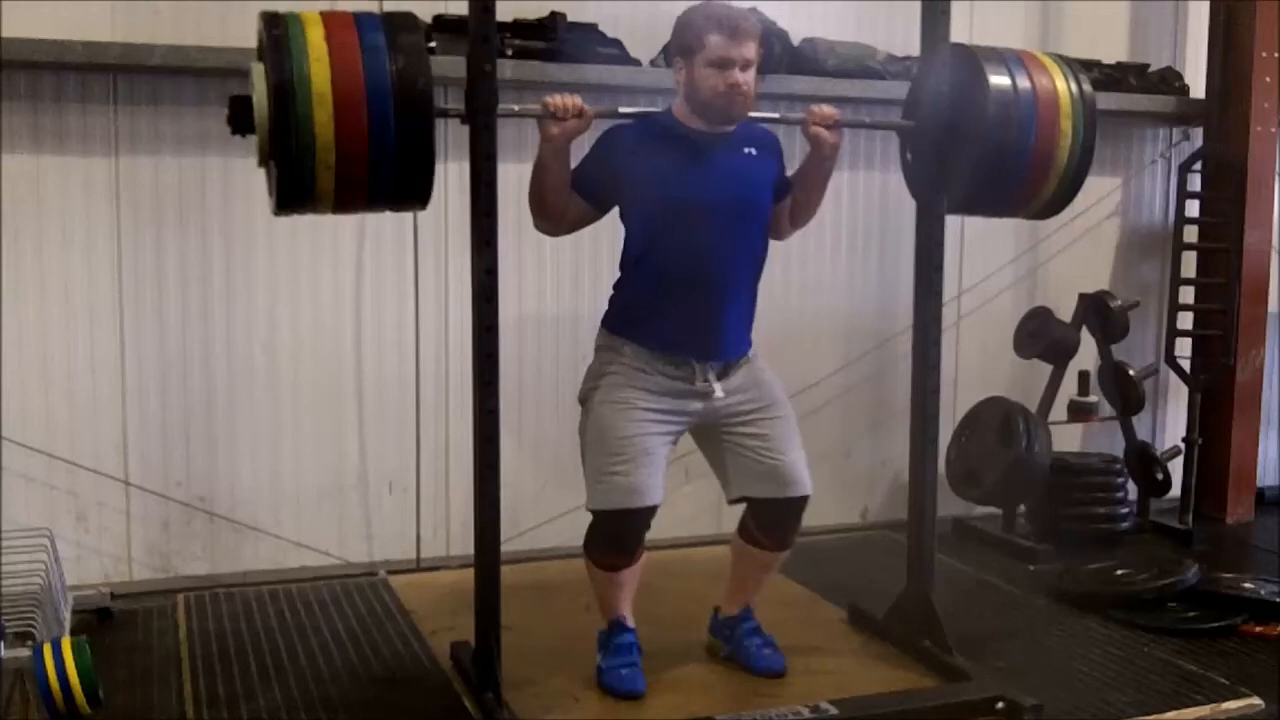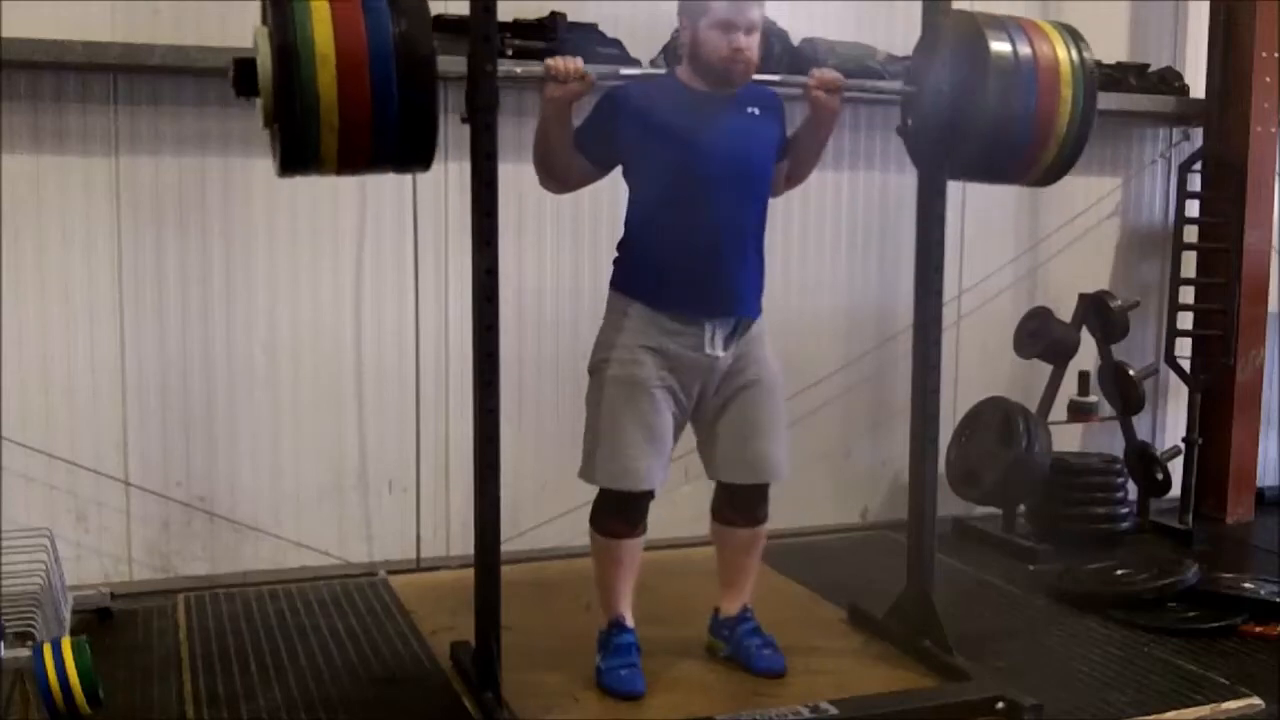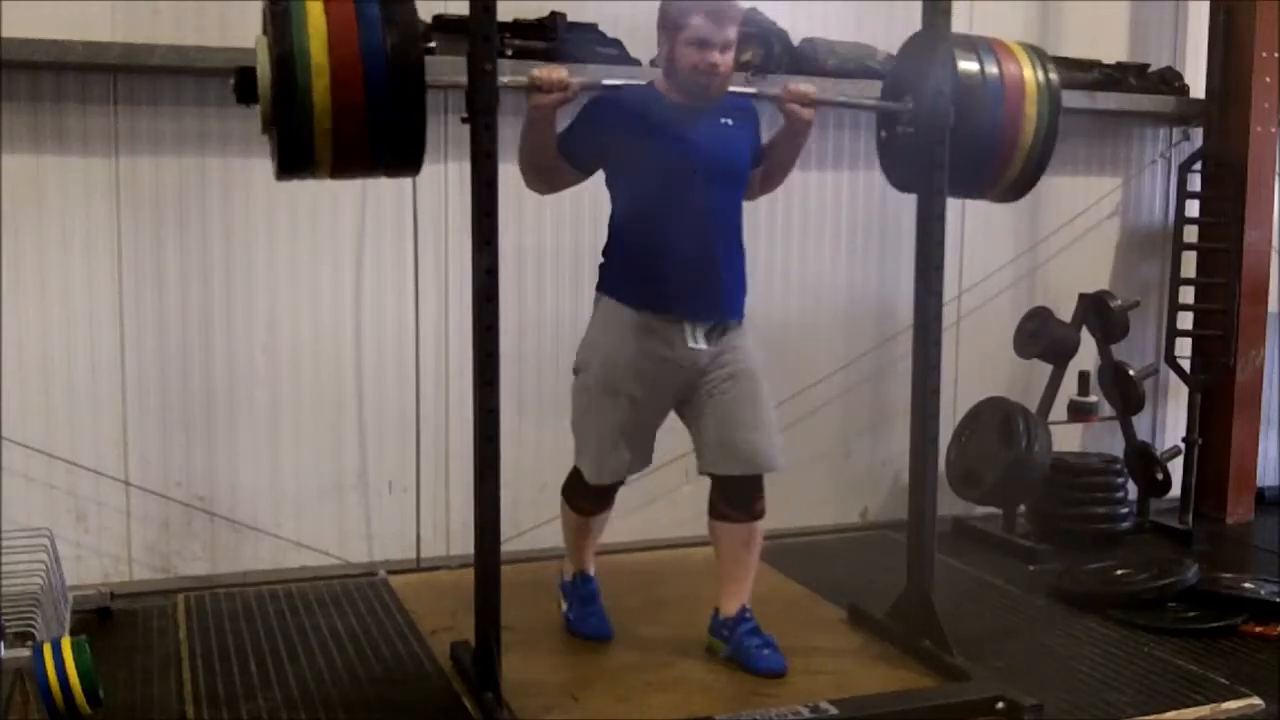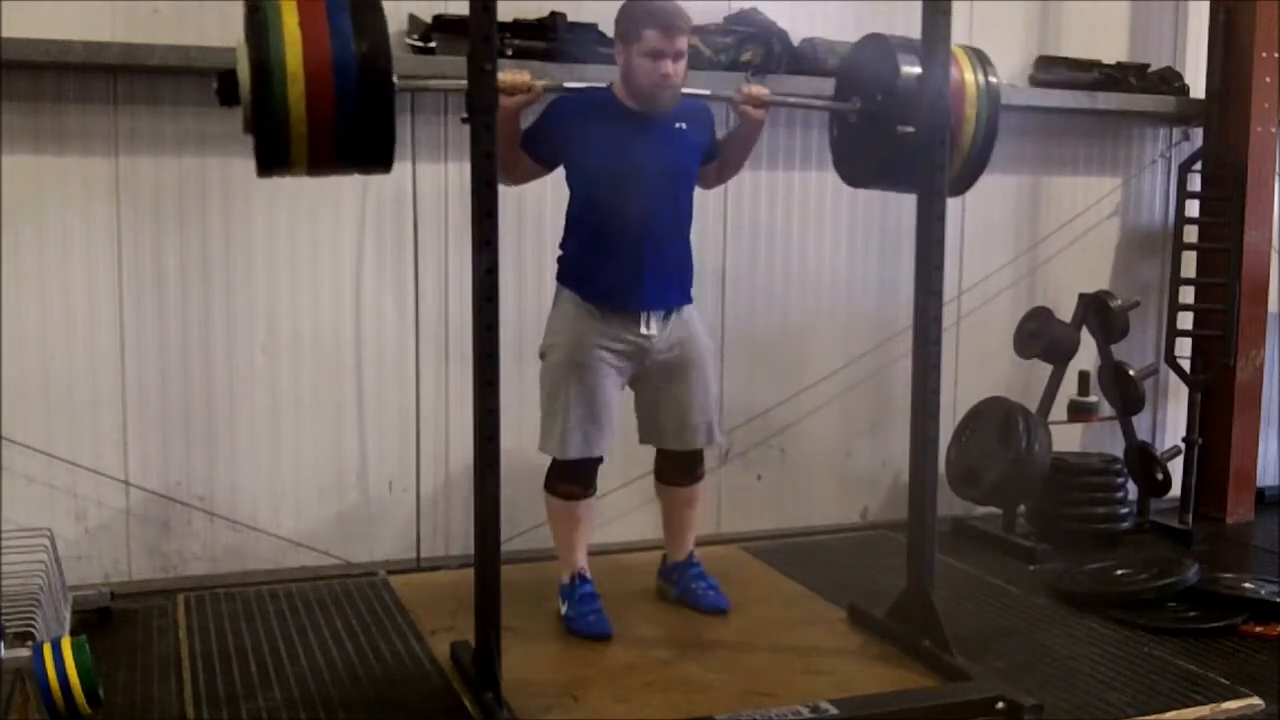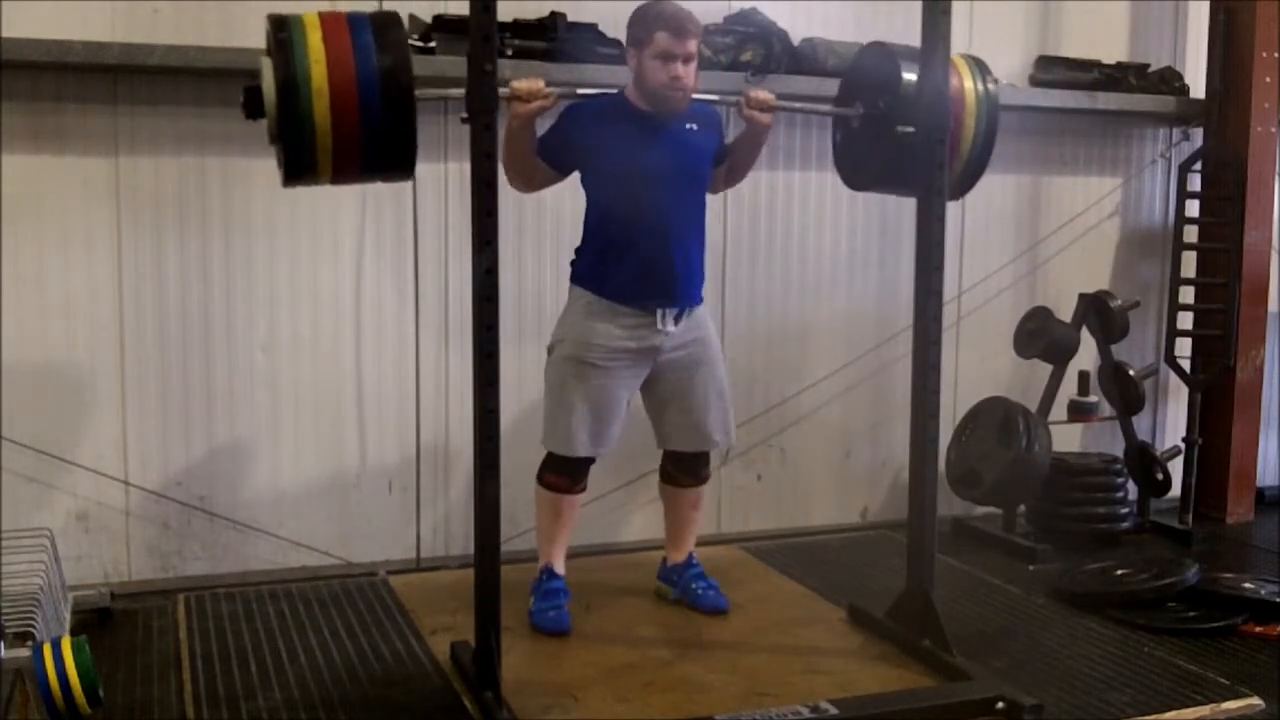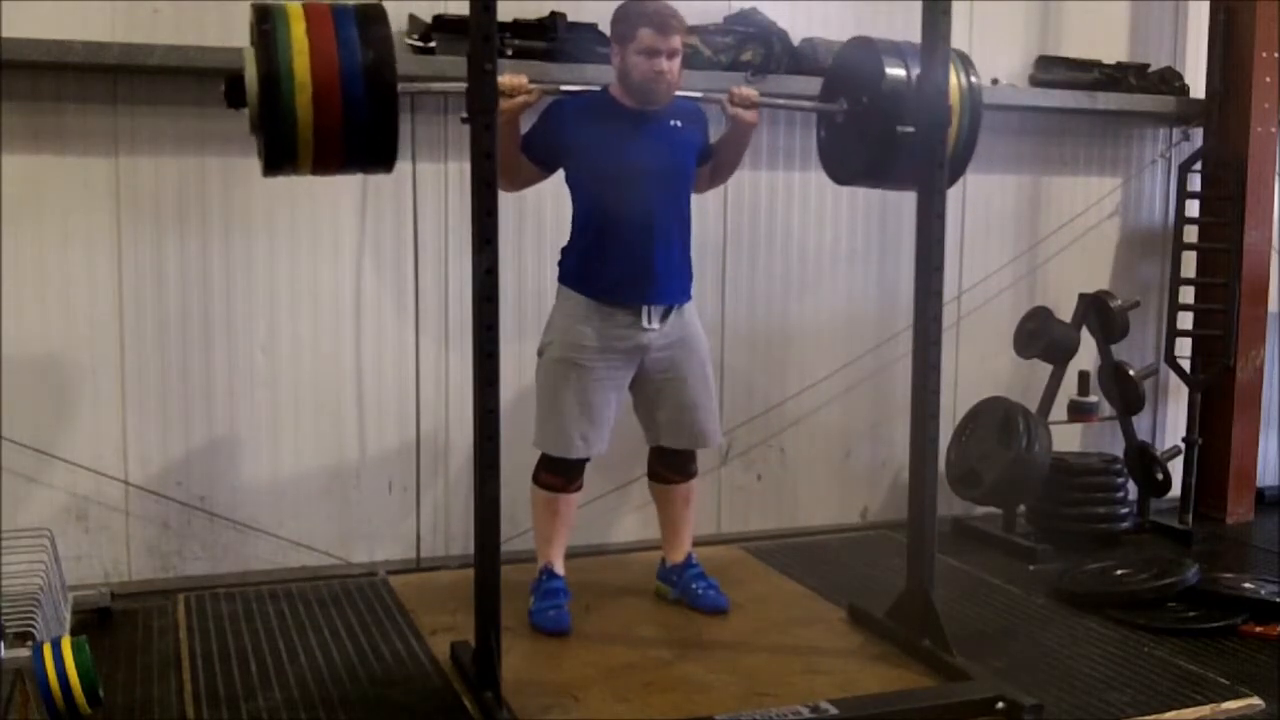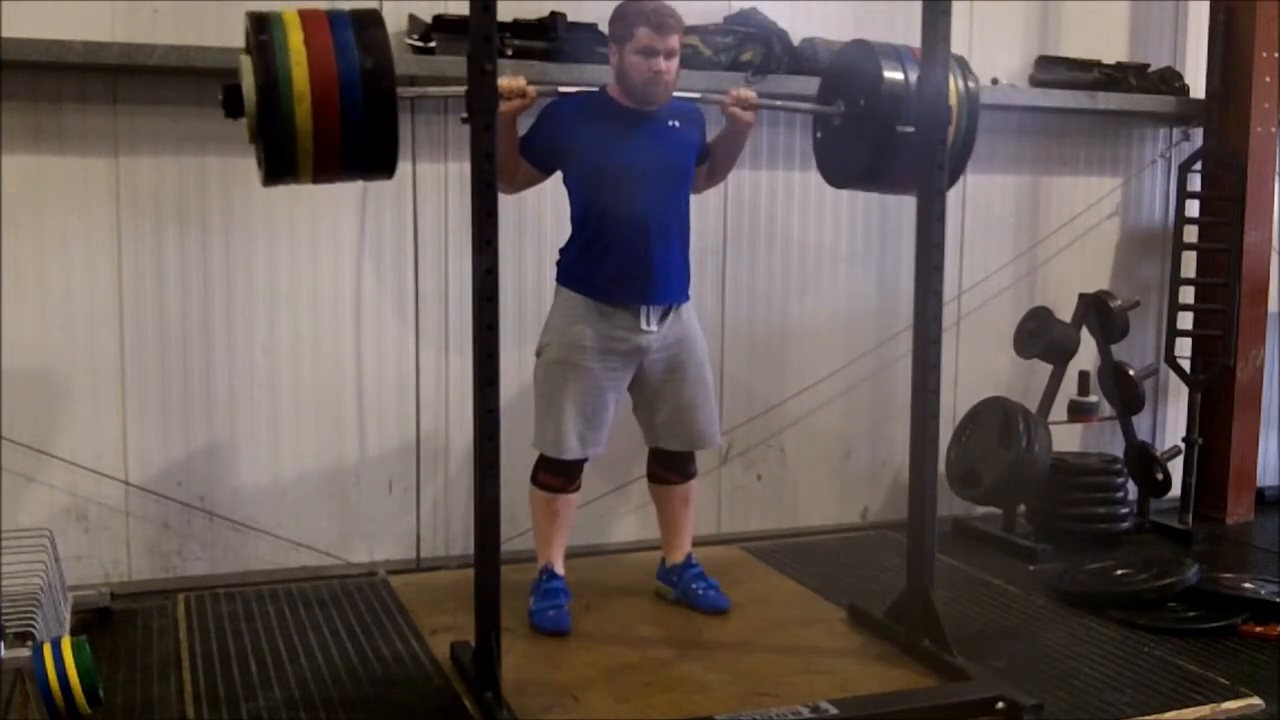
dt=0.7s
person 1, frame 1
left shoulder: (762, 146)
right shoulder: (631, 145)
left elbow: (783, 221)
right elbow: (553, 220)
left wrist: (823, 155)
right wrist: (554, 145)
left hip: (735, 366)
right hip: (638, 365)
left knee: (787, 497)
right knee: (624, 514)
left ankle: (733, 619)
right ankle: (618, 633)
person 1, frame 2
left shoulder: (764, 106)
right shoulder: (637, 102)
right elbow: (558, 176)
left wrist: (823, 116)
right wrist: (555, 106)
left hip: (740, 330)
right hip: (647, 326)
left knee: (749, 483)
right knee: (627, 487)
left ankle: (733, 619)
right ankle: (618, 632)
person 1, frame 3
left shoulder: (740, 115)
right shoulder: (617, 111)
right elbow: (544, 179)
left wrist: (797, 126)
right wrist: (541, 112)
left hip: (723, 329)
right hip: (632, 323)
left knee: (743, 476)
right knee: (600, 472)
left ankle: (733, 617)
right ankle: (578, 579)
person 1, frame 4
left shoulder: (695, 118)
right shoulder: (576, 115)
right elbow: (512, 170)
left wrist: (749, 125)
right wrist: (506, 113)
left hip: (675, 314)
right hip: (589, 315)
left knee: (686, 448)
right knee: (577, 455)
left ankle: (679, 564)
right ankle: (576, 582)
person 1, frame 5
left shoulder: (705, 121)
right shoulder: (590, 119)
right elbow: (526, 178)
left wrist: (757, 130)
right wrist: (519, 121)
left hip: (686, 316)
right hip: (603, 315)
left knee: (692, 449)
right knee: (570, 452)
left ankle: (679, 565)
right ankle: (550, 577)
person 1, frame 6
left shoulder: (689, 119)
right shoulder: (574, 116)
right elbow: (512, 178)
left wrist: (741, 130)
right wrist: (507, 118)
left hip: (674, 314)
right hip: (590, 314)
left knee: (679, 445)
right knee: (565, 451)
left ankle: (678, 565)
right ankle: (550, 577)
person 1, frame 7
left shoulder: (687, 120)
right shoulder: (571, 117)
right elbow: (510, 179)
left wrist: (738, 129)
right wrist: (504, 120)
left hip: (672, 314)
right hip: (589, 314)
left knee: (678, 447)
right knee: (563, 452)
left ankle: (678, 565)
right ankle: (550, 577)
